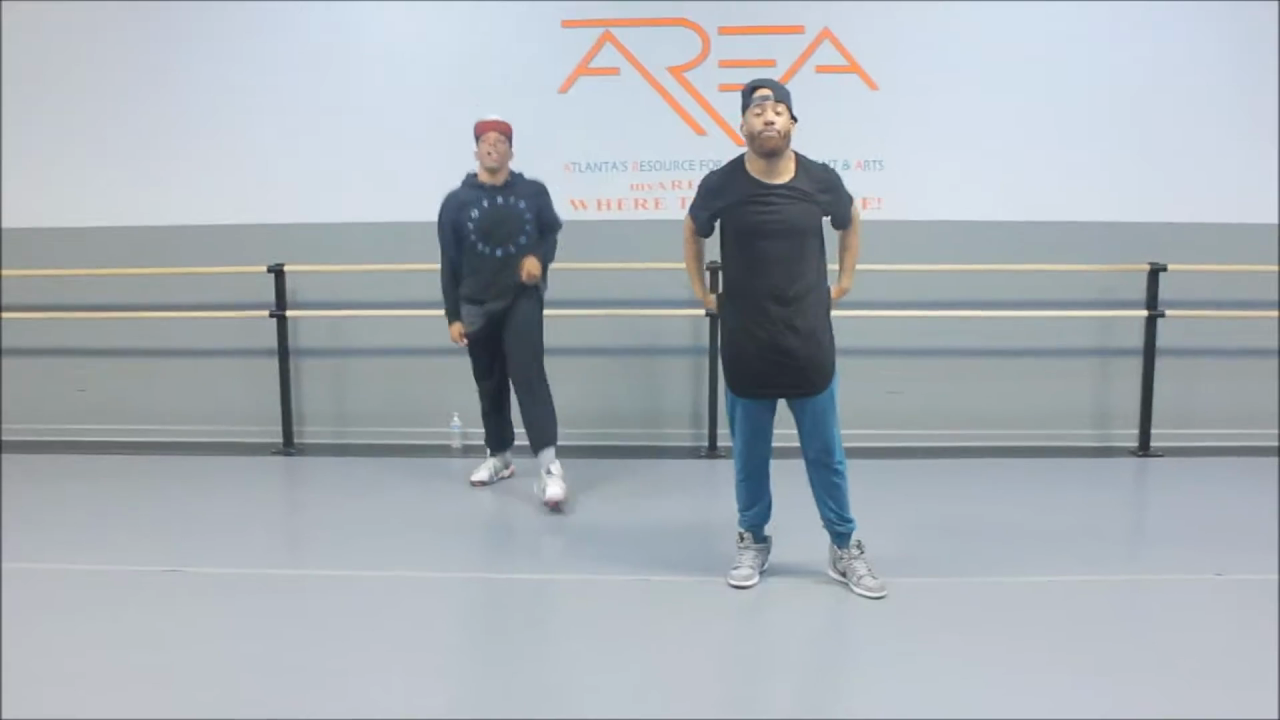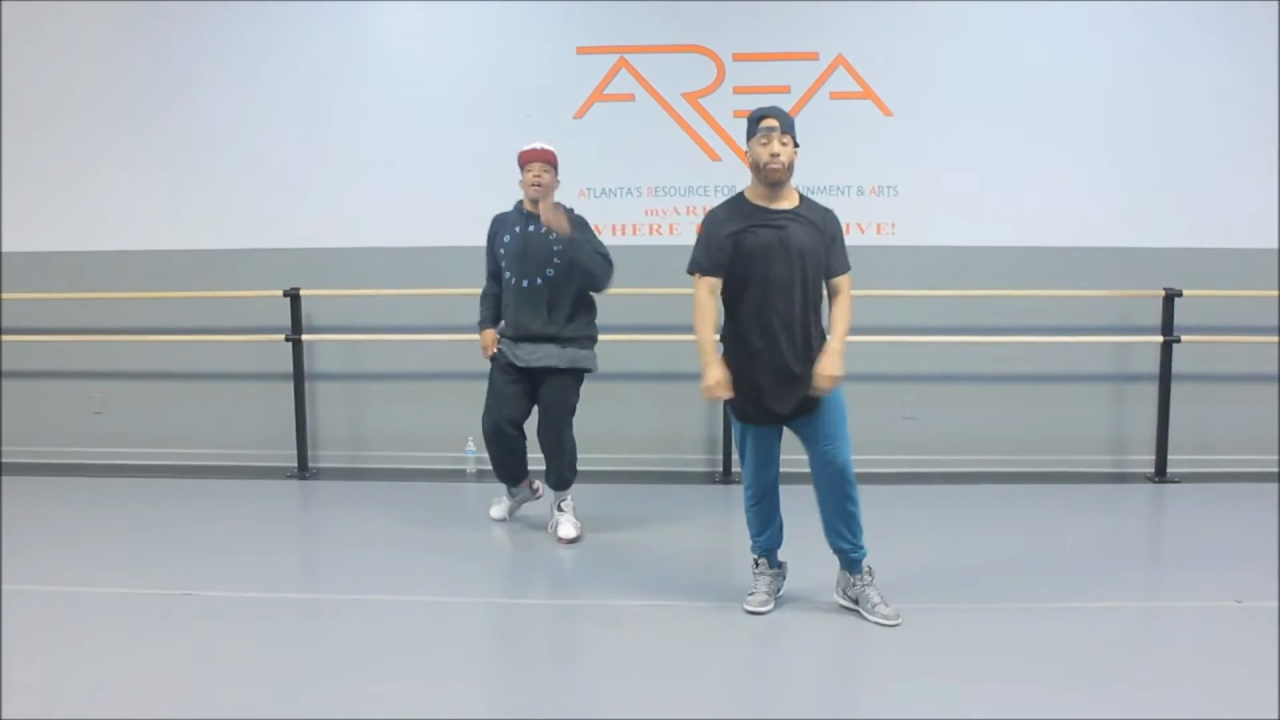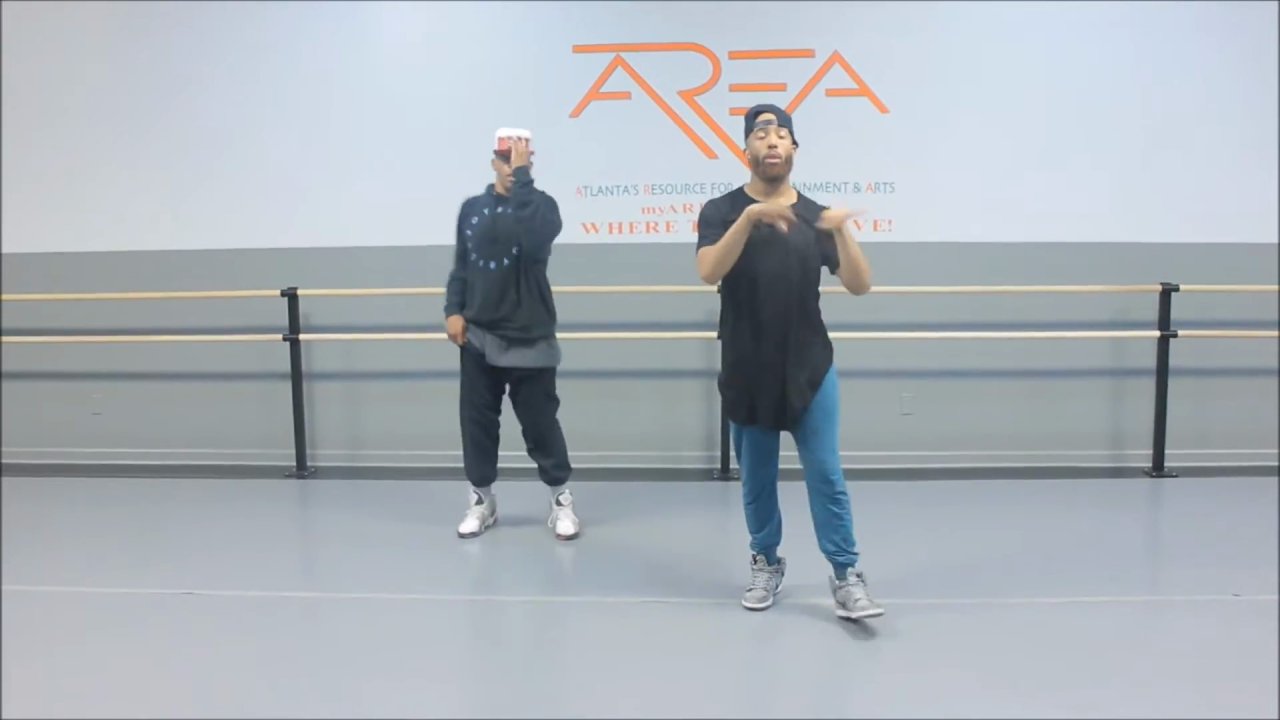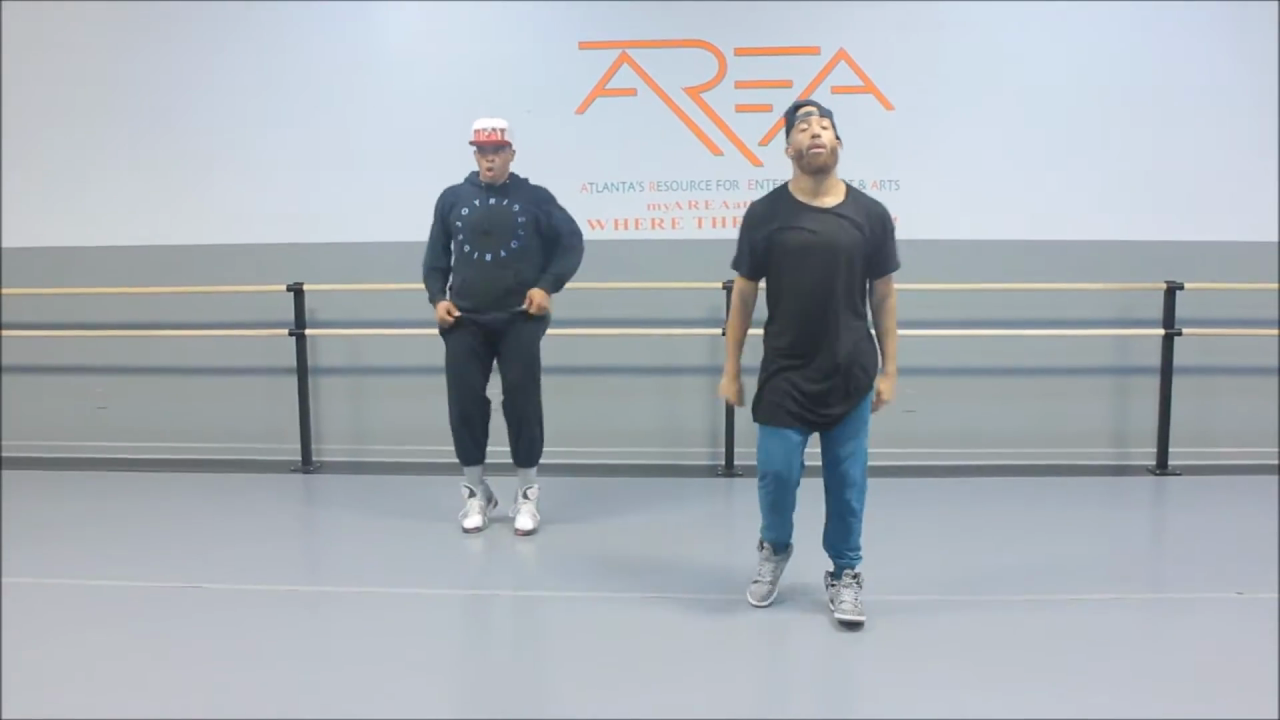
dt=0.5s
person 1, frame 1
left shoulder: (821, 180)
right shoulder: (720, 184)
left elbow: (850, 221)
right elbow: (693, 230)
left wrist: (844, 280)
right wrist: (701, 291)
left hip: (809, 343)
right hip: (746, 346)
left knee: (825, 451)
right knee: (749, 452)
left ankle: (845, 549)
right ankle: (752, 542)
person 1, frame 2
left shoulder: (821, 219)
right shoulder: (723, 219)
left elbow: (841, 292)
right elbow: (704, 295)
left wrist: (834, 351)
right wrist: (710, 361)
left hip: (812, 371)
right hip: (749, 378)
left knee: (837, 470)
right knee: (759, 479)
left ankle: (855, 577)
right ankle: (767, 567)
person 1, frame 3
left shoulder: (815, 216)
right shoulder: (722, 210)
left elbow: (860, 286)
right elbow: (708, 272)
left wrist: (842, 232)
right wrist: (750, 217)
left hip: (810, 367)
right hip: (748, 372)
left knee: (826, 475)
right knee: (757, 477)
left ankle: (846, 576)
right ankle: (766, 563)
person 1, frame 4
left shoulder: (870, 213)
right shoulder: (764, 214)
left elbow: (882, 293)
right elbow: (744, 294)
left wrist: (888, 368)
right wrist: (731, 370)
left hip: (850, 374)
right hip: (785, 372)
left knee: (847, 479)
right knee: (775, 470)
left ankle: (845, 575)
right ankle: (774, 551)
person 2, frame 1
left shoulder: (533, 192)
right shoulder: (457, 202)
left elbow: (552, 231)
right elbow: (450, 265)
left wrist: (540, 258)
right wrist: (454, 317)
left hip: (522, 300)
right hip: (478, 307)
left knee: (528, 377)
right knee: (491, 386)
left ankle: (549, 468)
right ankle: (499, 457)
person 2, frame 2
left shoulder: (573, 224)
right shoulder: (501, 225)
left elbow: (600, 278)
left wrist: (565, 234)
right wrist: (487, 326)
left hip: (565, 348)
right hip: (513, 347)
left knee: (555, 428)
right knee: (498, 424)
left ankle: (563, 504)
right ankle: (518, 487)
person 2, frame 3
left shoulder: (541, 204)
right shoulder: (472, 208)
left elbow: (535, 240)
right elbow: (461, 266)
left wrist: (523, 175)
right wrist: (453, 309)
left hip: (529, 337)
right hip: (479, 336)
left knee: (540, 424)
right knee: (477, 421)
left ankle: (561, 500)
right ankle: (482, 500)
person 2, frame 4
left shoulder: (535, 198)
right shoulder: (452, 198)
left elbow: (571, 243)
right elbow: (436, 254)
left wrist: (547, 286)
right wrist: (437, 296)
left hip: (519, 317)
right hip: (466, 319)
left knee: (523, 400)
right knee: (465, 402)
left ankle: (527, 494)
right ankle: (477, 493)
